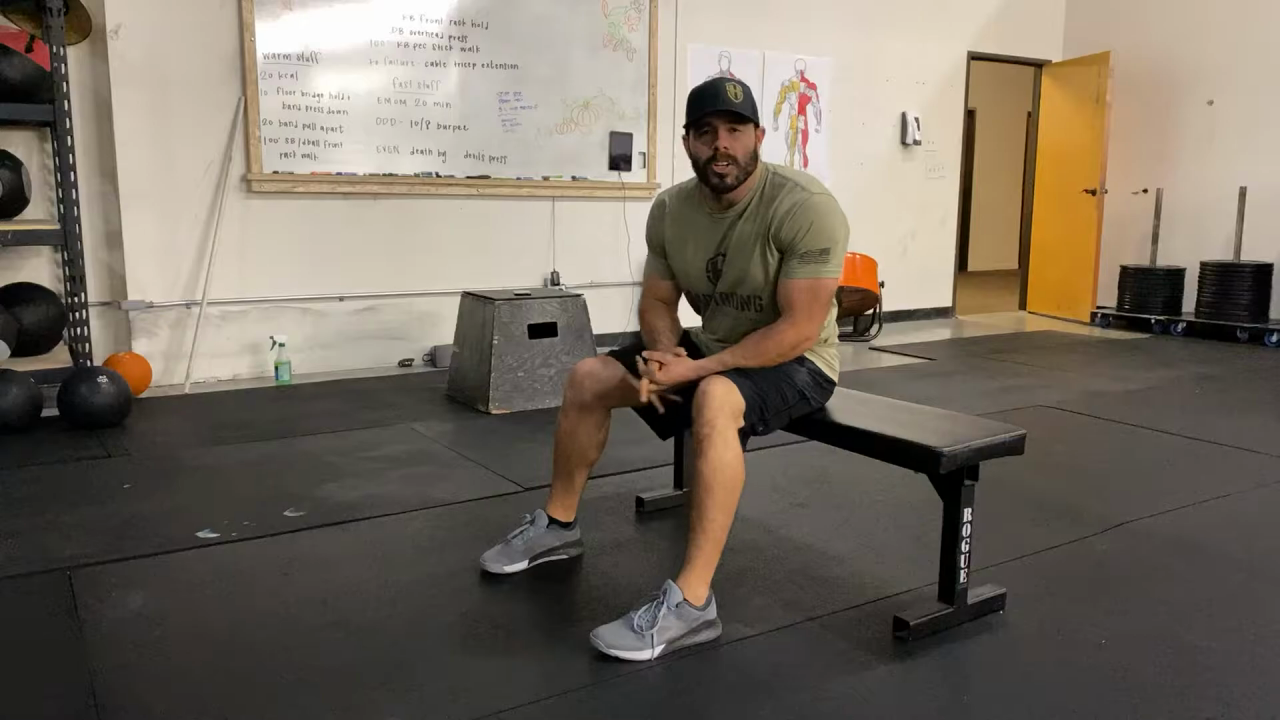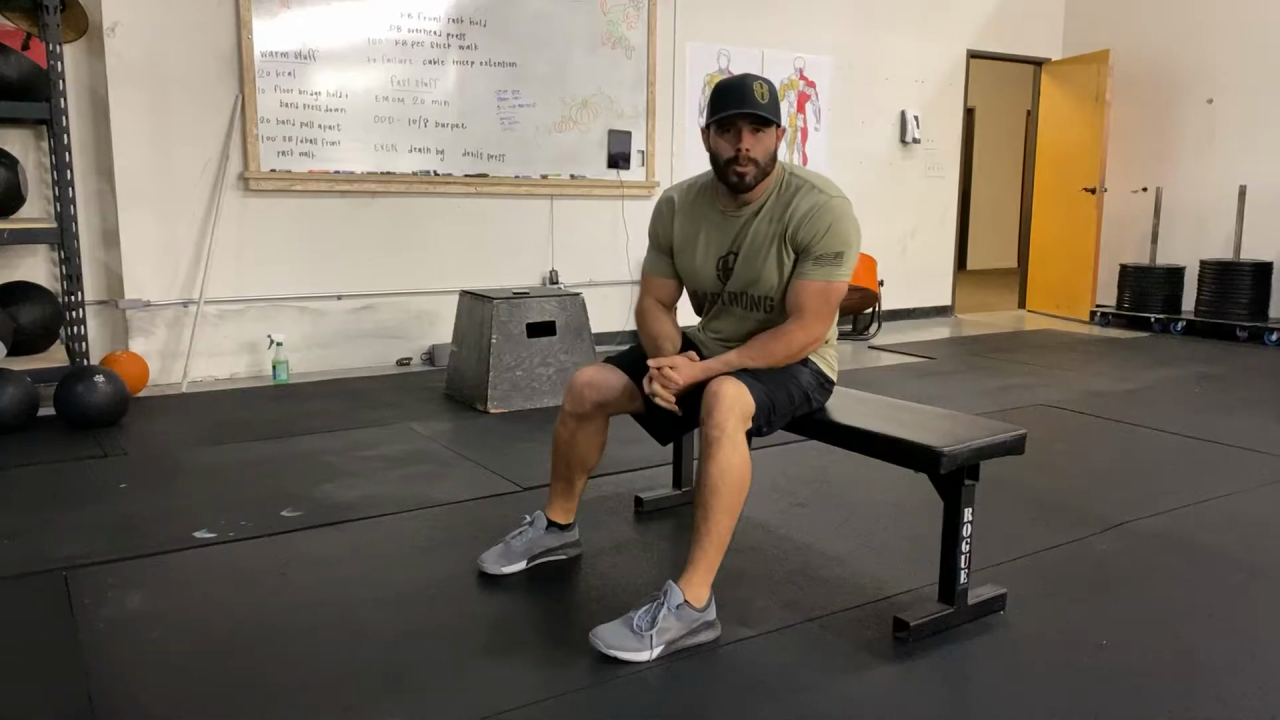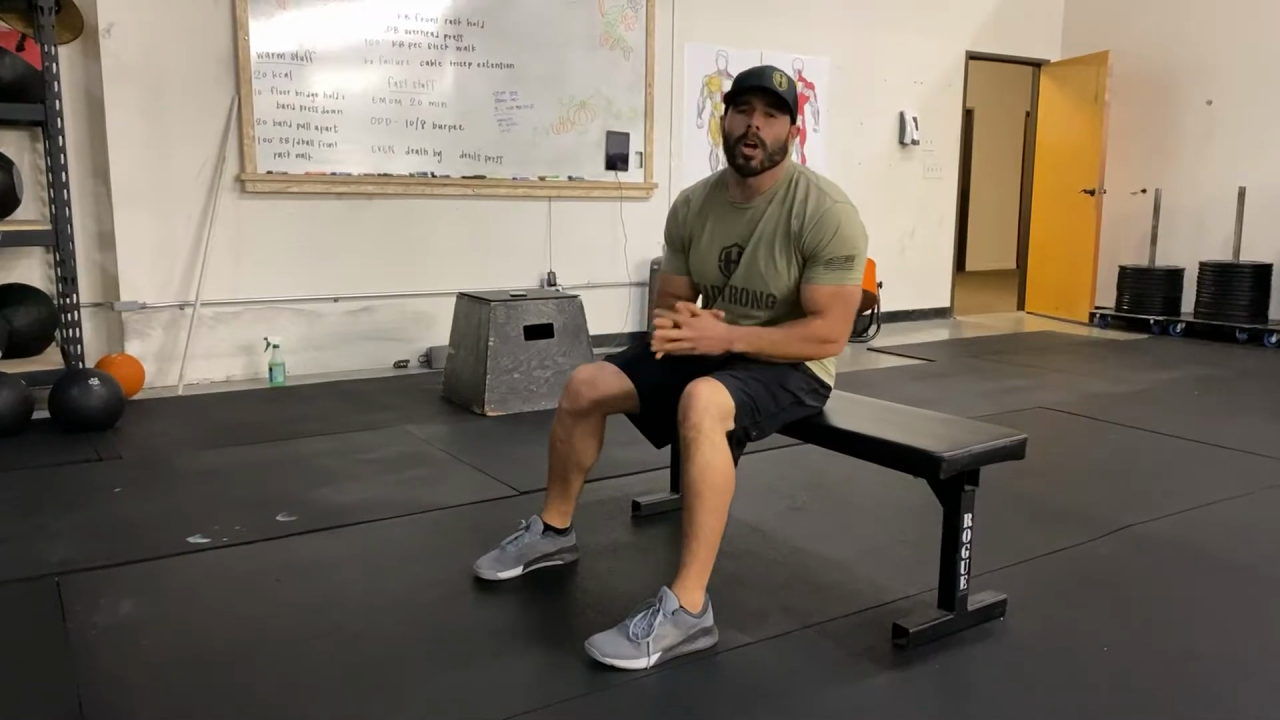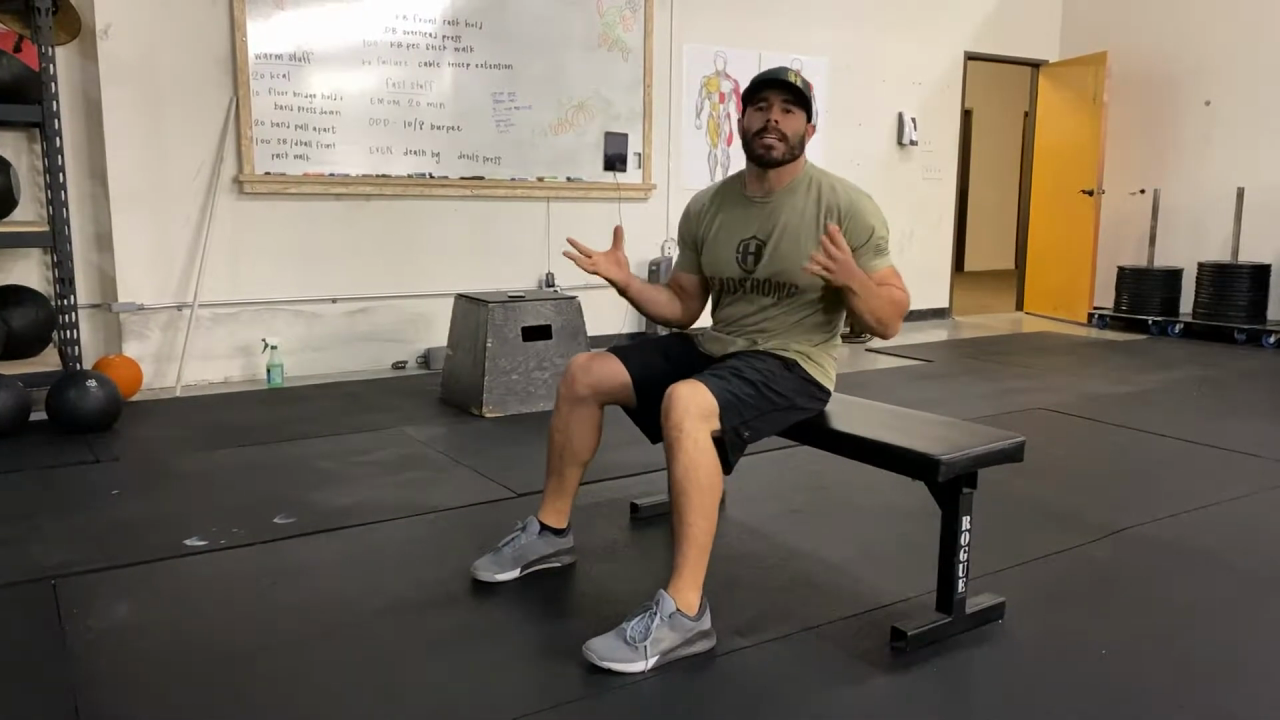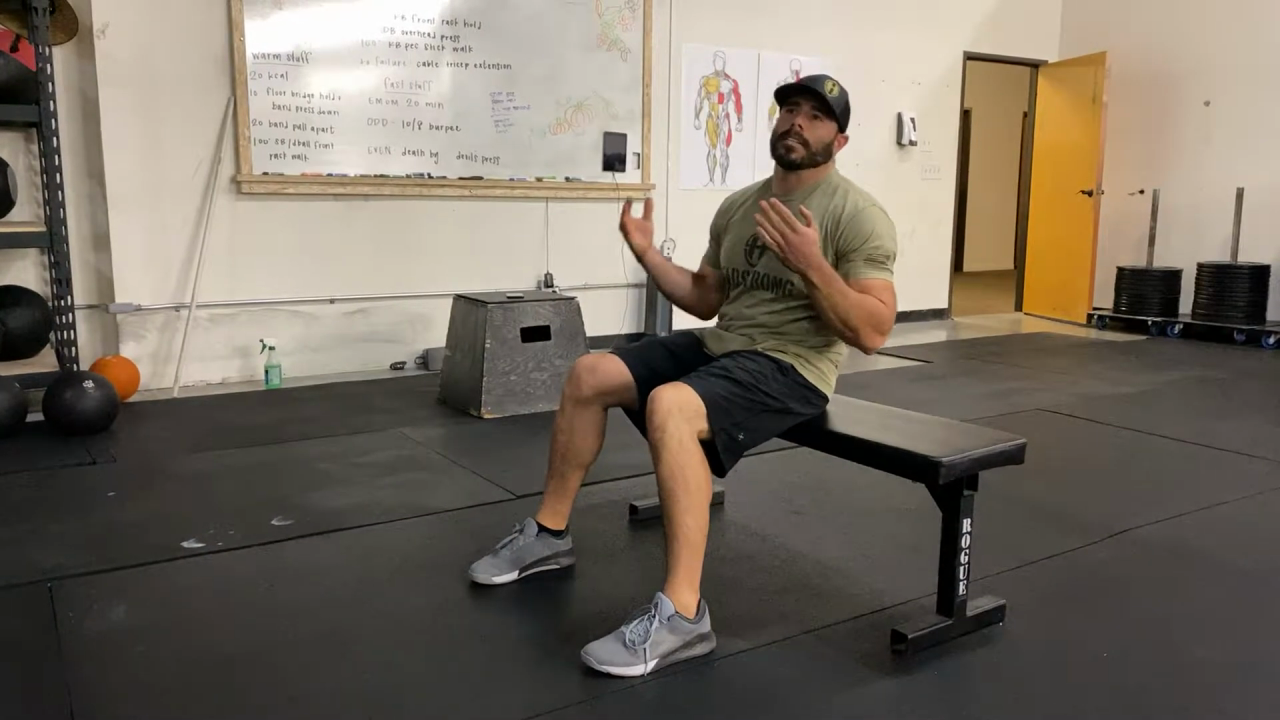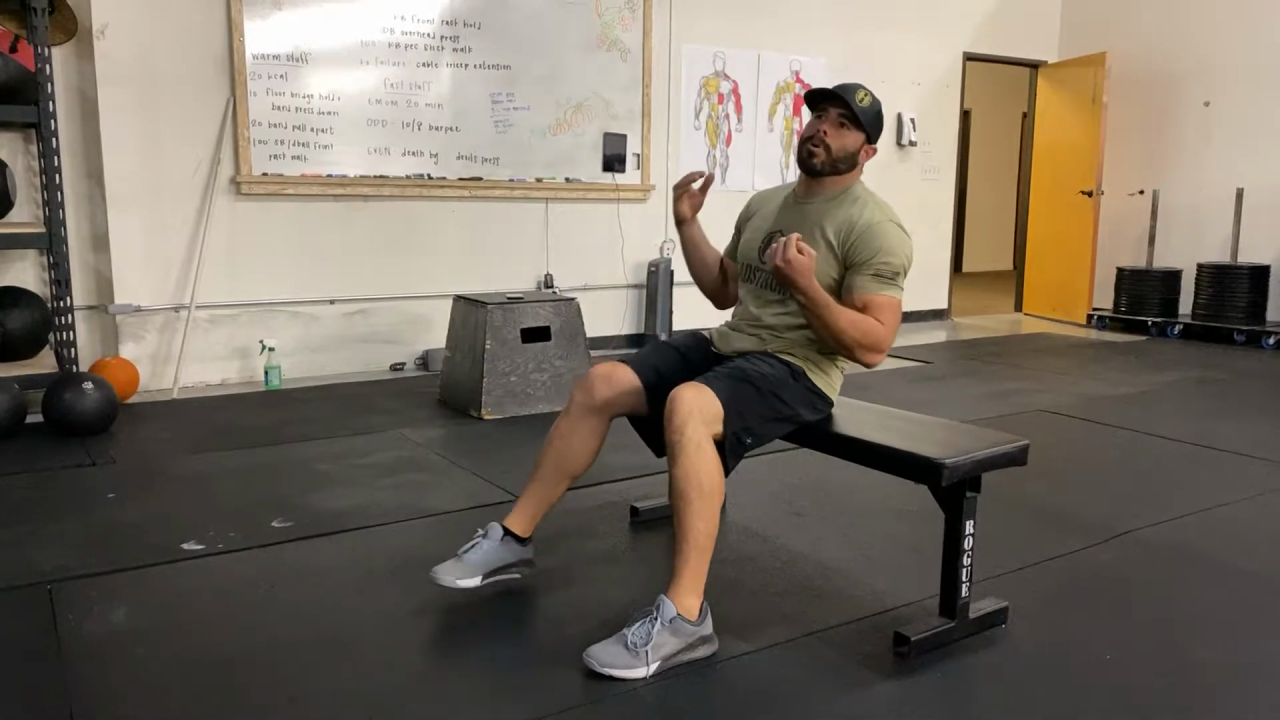
dt=0.5s
person 1, frame 1
left shoulder: (805, 207)
right shoulder: (671, 208)
left elbow: (799, 330)
right elbow: (657, 300)
left wrist: (697, 368)
right wrist: (666, 354)
left hip: (795, 361)
right hip: (714, 348)
left knee: (713, 400)
right knee: (588, 378)
left ankle: (691, 601)
right ankle: (559, 524)
person 1, frame 2
left shoulder: (821, 209)
right shoulder: (677, 205)
left elbow: (805, 331)
right elbow: (654, 302)
left wrist: (701, 371)
right wrist: (670, 359)
left hip: (793, 362)
right hip: (708, 347)
left knee: (723, 400)
right knee: (586, 387)
left ankle: (690, 603)
right ankle: (556, 526)
person 1, frame 3
left shoulder: (825, 212)
right shoulder: (692, 204)
left elbow: (828, 335)
right elbow: (671, 300)
left wrist: (726, 337)
right wrist: (675, 324)
left hip: (791, 365)
right hip: (712, 347)
left knee: (701, 403)
right knee: (585, 386)
left ankle: (686, 608)
right ankle: (554, 531)
person 1, frame 4
left shoulder: (844, 207)
right shoulder: (705, 208)
left elbow: (891, 318)
right elbow: (682, 307)
left wrist: (849, 277)
right wrist: (625, 282)
left hip: (790, 364)
right hip: (714, 346)
left knee: (683, 404)
right knee: (583, 374)
left ankle: (683, 612)
right ankle: (550, 532)
person 1, frame 5
left shoulder: (856, 215)
right shoulder: (738, 205)
left elbow: (872, 332)
right elbow: (705, 300)
left wrist: (811, 264)
right wrist: (648, 255)
left hip: (790, 367)
right hip: (721, 345)
left knee: (669, 408)
right knee: (588, 375)
left ankle: (681, 613)
right ankle: (549, 532)
person 1, frame 6
left shoulder: (873, 227)
right shoulder: (765, 204)
left elbow: (872, 347)
left wrist: (807, 286)
right wrist: (688, 225)
left hip: (798, 369)
right hip: (729, 343)
left knee: (688, 407)
right knee: (601, 385)
left ankle: (685, 616)
right ankle: (512, 539)
